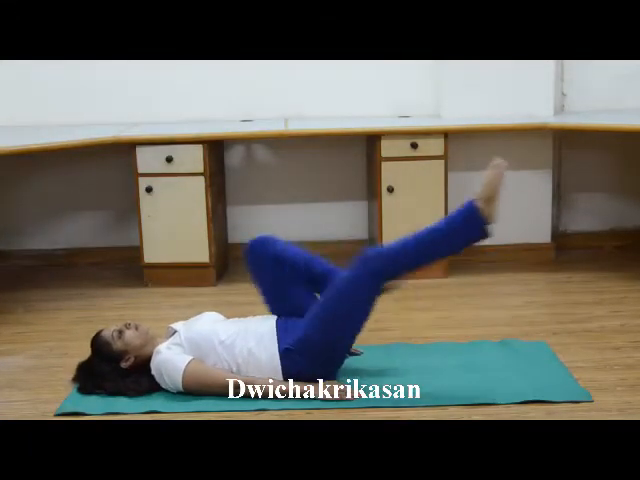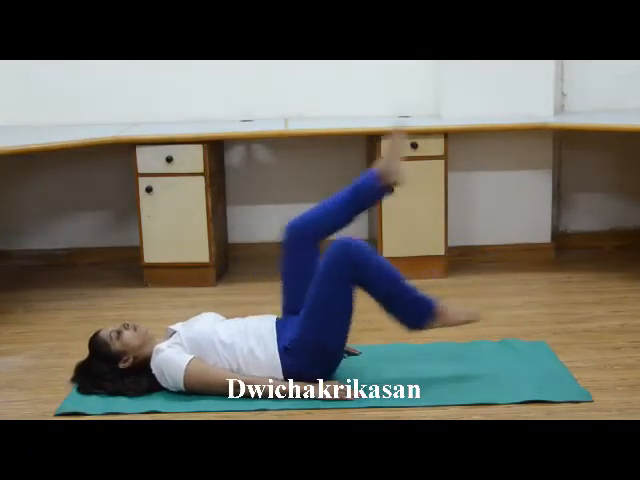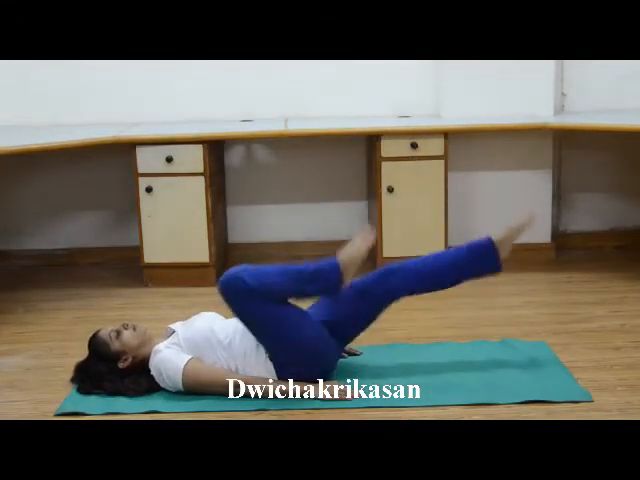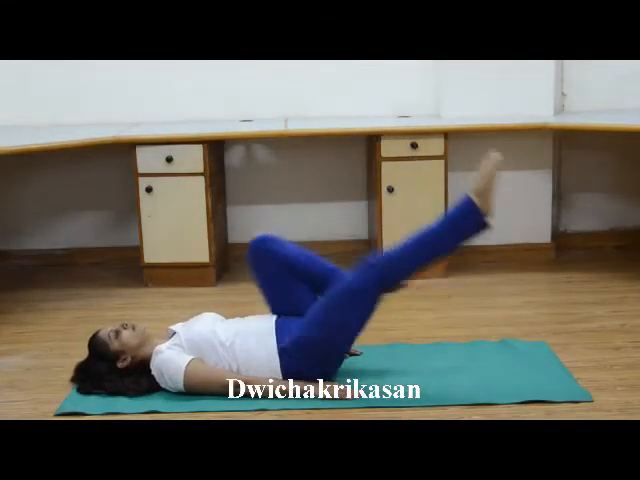
dt=0.5s
person 1, frame 1
left shoulder: (175, 333)
right shoulder: (164, 363)
right elbow: (232, 383)
right wrist: (304, 385)
left hip: (294, 326)
right hip: (302, 354)
left knee: (263, 248)
right knee: (371, 262)
left ankle: (341, 283)
right ankle: (475, 215)
person 1, frame 2
left shoulder: (174, 335)
right shoulder: (164, 363)
right elbow: (231, 384)
left wrist: (329, 335)
right wrist: (307, 389)
left hip: (288, 332)
right hip: (302, 358)
left knee: (302, 234)
right knee: (346, 252)
left ankle: (380, 178)
right ankle: (426, 313)
person 1, frame 3
left shoulder: (175, 334)
right shoulder: (162, 364)
right elbow: (231, 381)
right wrist: (295, 385)
left hip: (307, 341)
right hip: (300, 361)
left knee: (391, 277)
right knee: (236, 281)
left ankle: (492, 252)
right ankle: (335, 271)
person 1, frame 4
left shoulder: (176, 335)
right shoulder: (164, 365)
right elbow: (234, 385)
right wrist: (304, 388)
left hip: (291, 328)
right hip: (302, 356)
left knee: (263, 248)
right knee: (377, 270)
left ankle: (360, 289)
right ankle: (472, 209)
